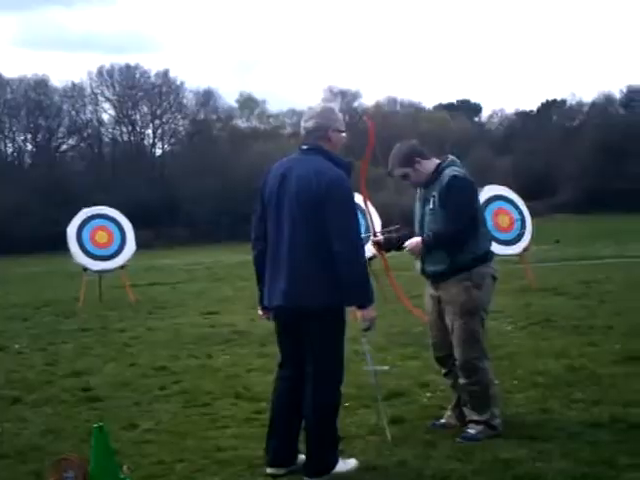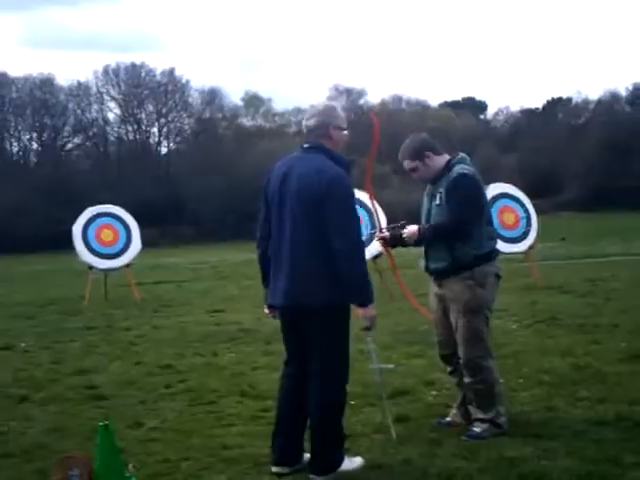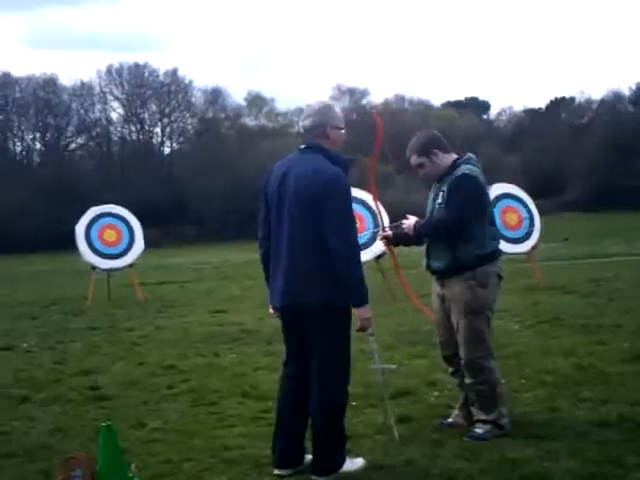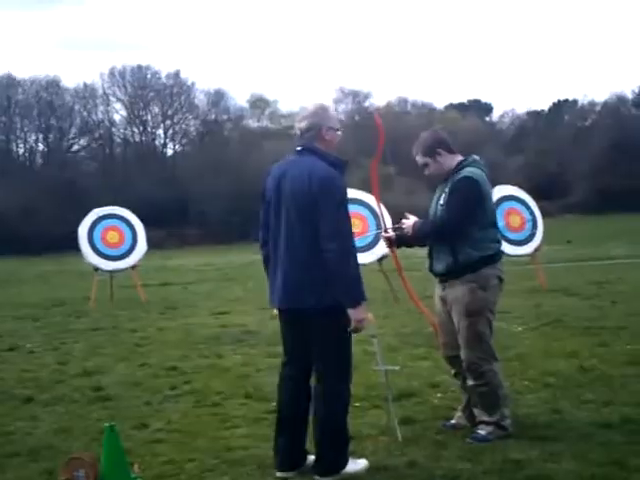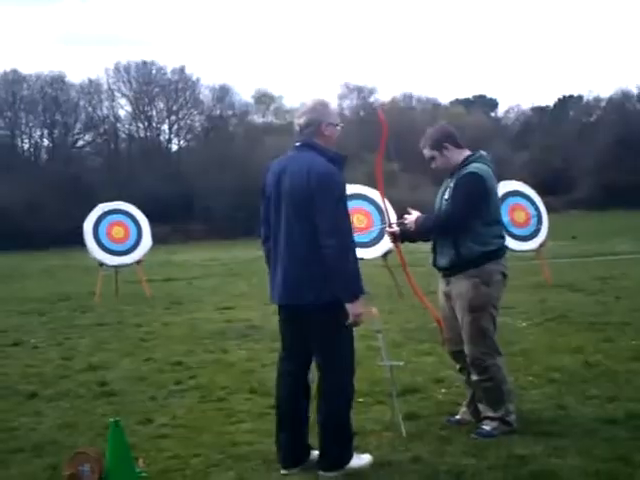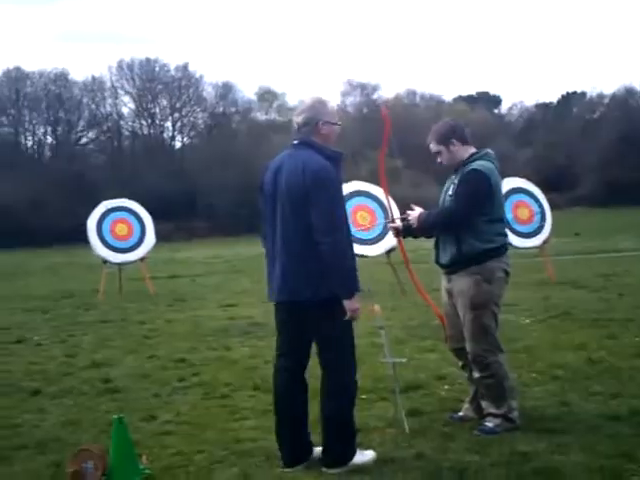
dt=0.1s
person 1, frame 1
left shoulder: (276, 172)
right shoulder: (332, 178)
left elbow: (259, 237)
right elbow: (347, 245)
left wrist: (264, 290)
right wrist: (363, 299)
left hip: (283, 293)
right hip: (322, 295)
left knee: (290, 371)
right knee: (323, 376)
person 1, frame 2
left shoulder: (279, 171)
right shoulder: (333, 176)
left elbow: (264, 236)
right elbow: (347, 243)
left wrist: (270, 287)
right wrist: (364, 297)
left hip: (287, 291)
right hip: (325, 294)
left knee: (295, 369)
right knee: (329, 374)
person 1, frame 3
left shoulder: (278, 171)
right shoulder: (330, 175)
left elbow: (265, 236)
right elbow: (344, 245)
left wrist: (273, 284)
right wrist: (360, 299)
left hip: (288, 292)
right hip: (325, 294)
left knee: (295, 369)
right knee: (331, 376)
person 1, frame 4
left shoulder: (276, 173)
right shoulder: (326, 176)
left elbow: (266, 238)
right elbow: (338, 246)
right wrist: (355, 299)
left hip: (288, 293)
right hip: (323, 295)
left knee: (294, 371)
right knee: (332, 376)
person 1, frame 5
left shoulder: (276, 169)
right shoulder: (324, 171)
left elbow: (267, 231)
right elbow: (337, 240)
right wrist: (353, 294)
left hip: (287, 288)
right hip: (323, 290)
left knee: (292, 367)
right knee: (336, 372)
left ankle: (292, 453)
right ankle: (335, 457)
person 1, frame 6
left shoulder: (274, 167)
right shoulder: (320, 169)
right elbow: (333, 237)
right wrist: (349, 290)
left hip: (285, 285)
right hip: (321, 287)
left knee: (289, 365)
right knee: (338, 368)
left ankle: (293, 451)
right ankle: (339, 453)
person 2, frame 1
left shoulder: (455, 181)
right shoulder: (425, 189)
left elbow: (461, 229)
right elbow: (419, 232)
left wrist: (424, 243)
right wrist: (389, 241)
left hip: (467, 277)
right hip: (439, 279)
left knee: (468, 353)
right knee: (444, 352)
left ankle: (485, 419)
right ankle: (462, 410)
person 2, frame 2
left shoulder: (462, 179)
right shoulder: (434, 184)
left elbow: (459, 225)
right elbow: (428, 229)
left wrist: (420, 233)
right wrist: (396, 237)
left hip: (470, 276)
right hip: (443, 277)
left knee: (472, 351)
right knee: (449, 350)
left ankle: (490, 417)
right ankle: (467, 408)
person 2, frame 3
left shoulder: (466, 179)
right shoulder: (443, 182)
left elbow: (452, 225)
right elbow: (437, 227)
left wrist: (418, 227)
right wrist: (399, 236)
left hip: (472, 276)
right hip: (447, 276)
left knee: (474, 352)
right knee: (452, 350)
left ankle: (493, 418)
right ankle: (470, 408)
person 2, frame 4
left shoulder: (468, 181)
right shoulder: (449, 182)
left elbow: (450, 226)
right elbow: (438, 229)
left wrist: (417, 227)
right wrist: (401, 238)
left hip: (474, 278)
right hip: (450, 278)
left knee: (476, 354)
right knee: (455, 352)
left ankle: (495, 419)
right ankle: (473, 410)
person 2, frame 5
left shoulder: (474, 175)
right shoulder: (457, 177)
left elbow: (452, 221)
right elbow: (444, 223)
left wrist: (420, 223)
right wrist: (406, 232)
left hip: (477, 272)
right hip: (455, 273)
left knee: (480, 349)
right knee: (459, 347)
left ankle: (500, 415)
right ankle: (477, 406)
person 2, frame 6
left shoulder: (479, 173)
right shoulder: (462, 174)
left elbow: (455, 217)
right elbow: (446, 219)
left wrist: (423, 219)
right wrist: (409, 228)
left hip: (480, 269)
right hip: (458, 270)
left knee: (481, 346)
right knee: (461, 344)
left ankle: (503, 412)
right ankle: (480, 403)
